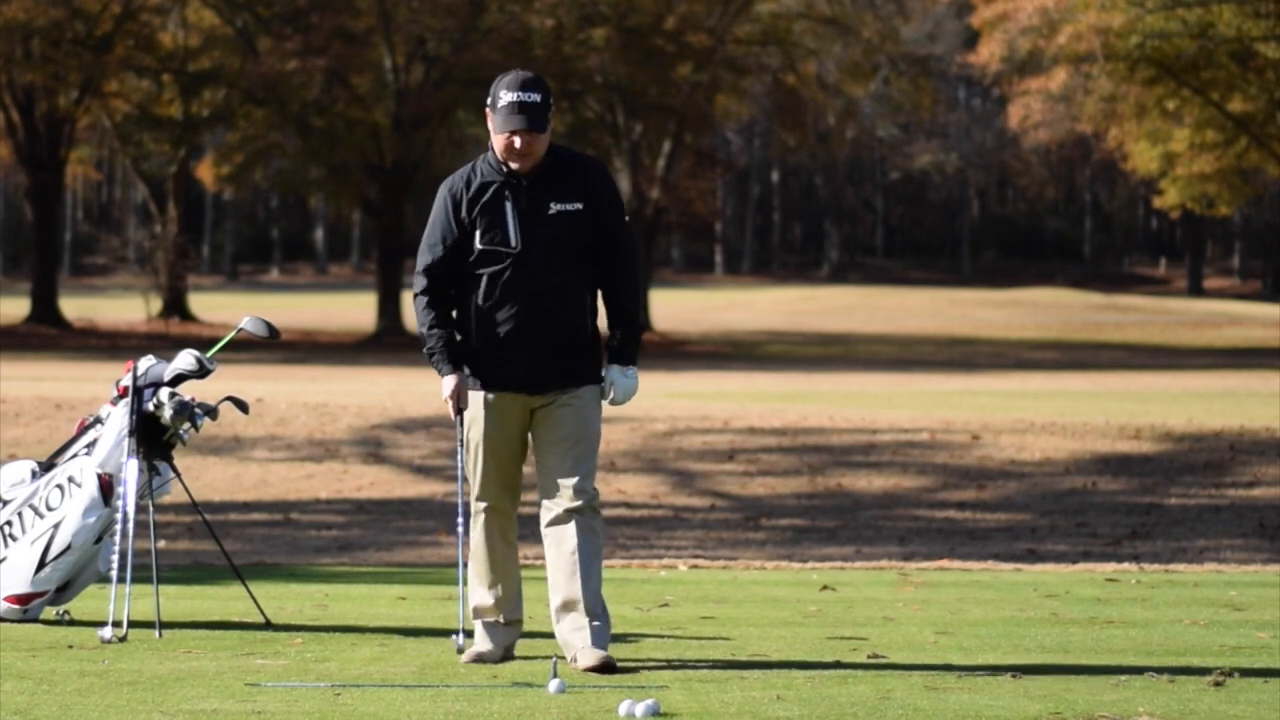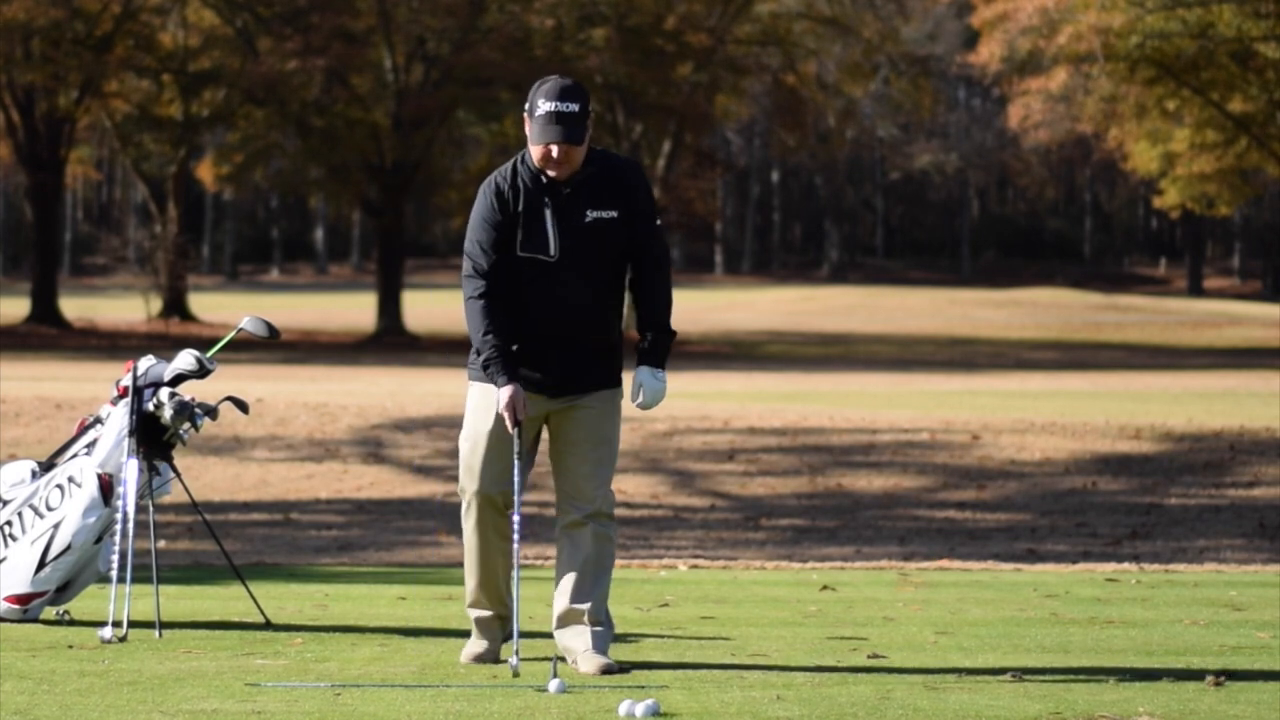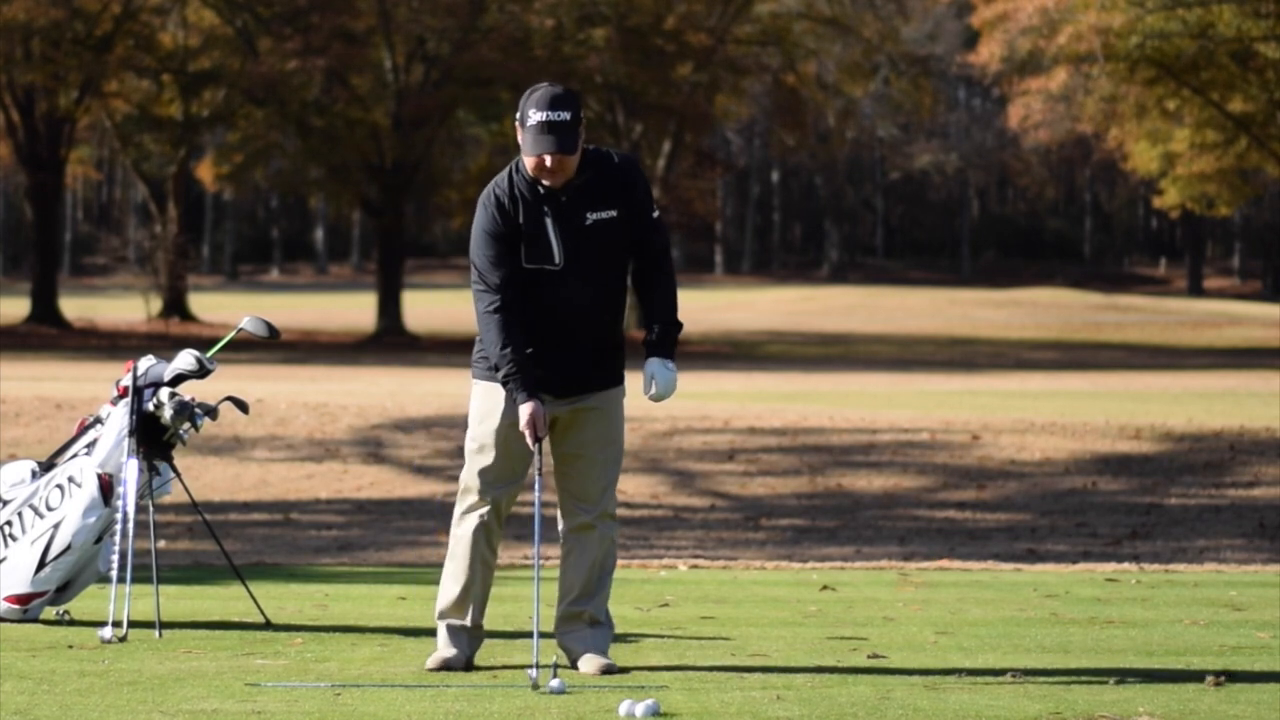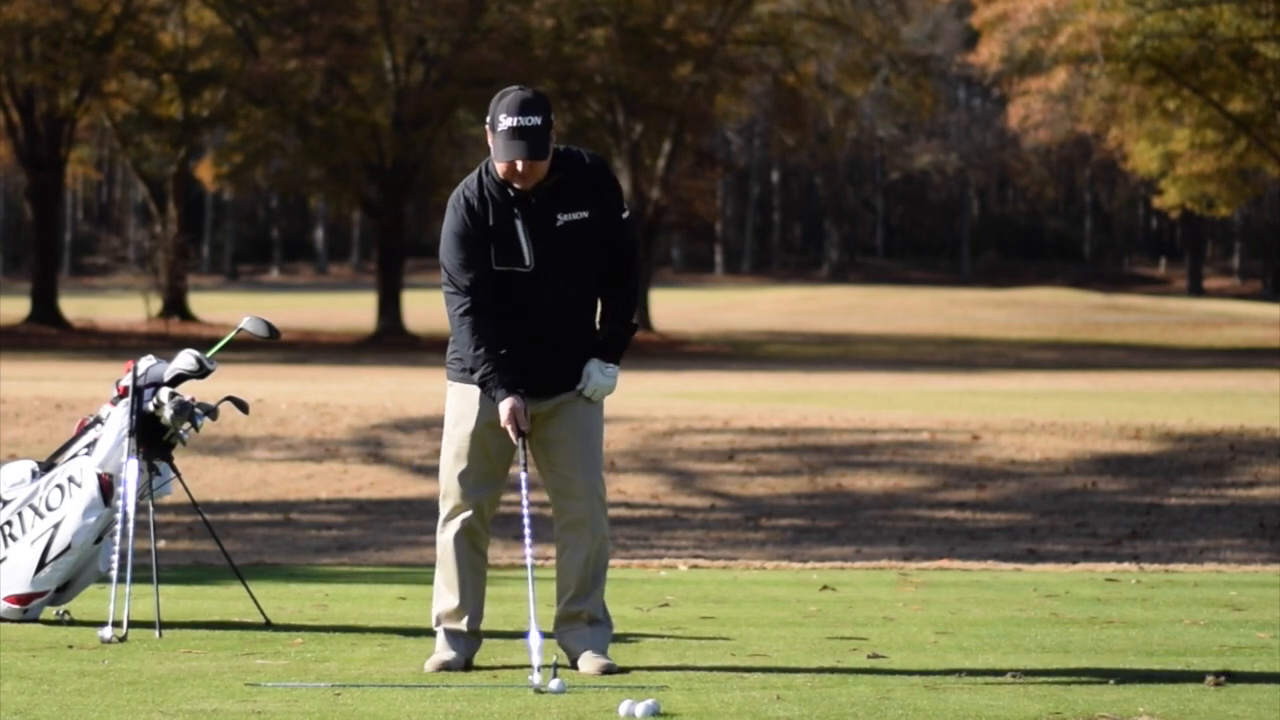
dt=0.3s
person 1, frame 1
left shoulder: (589, 179)
right shoulder: (462, 189)
left elbow: (620, 270)
right elbow: (430, 283)
left wrist: (623, 353)
right wrist: (448, 364)
left hip: (571, 377)
right hip: (486, 378)
left knee: (572, 499)
right knee: (489, 506)
left ankle: (581, 632)
right ankle: (495, 628)
person 1, frame 2
left shoulder: (624, 183)
right shoulder: (501, 190)
left elbow: (651, 271)
right elbow: (481, 287)
left wrist: (652, 355)
right wrist: (500, 375)
left hip: (591, 379)
right hip: (509, 375)
left knee: (587, 505)
right knee: (485, 493)
left ankle: (582, 631)
right ankle: (490, 623)
person 1, frame 3
left shoulder: (621, 179)
right shoulder: (499, 200)
left elbow: (653, 266)
right elbow: (495, 303)
left wrist: (660, 347)
right wrist: (521, 391)
left hip: (594, 380)
right hip: (509, 377)
left knee: (591, 510)
right knee: (482, 498)
left ankle: (585, 635)
right ankle: (457, 633)
person 1, frame 4
left shoulder: (592, 179)
right shoulder: (469, 201)
left elbow: (621, 267)
right elbow: (466, 305)
left wrist: (608, 351)
right wrist: (500, 388)
left hip: (570, 379)
right hip: (484, 377)
left knee: (582, 504)
right knee: (465, 503)
left ankle: (584, 635)
right ankle: (455, 635)
